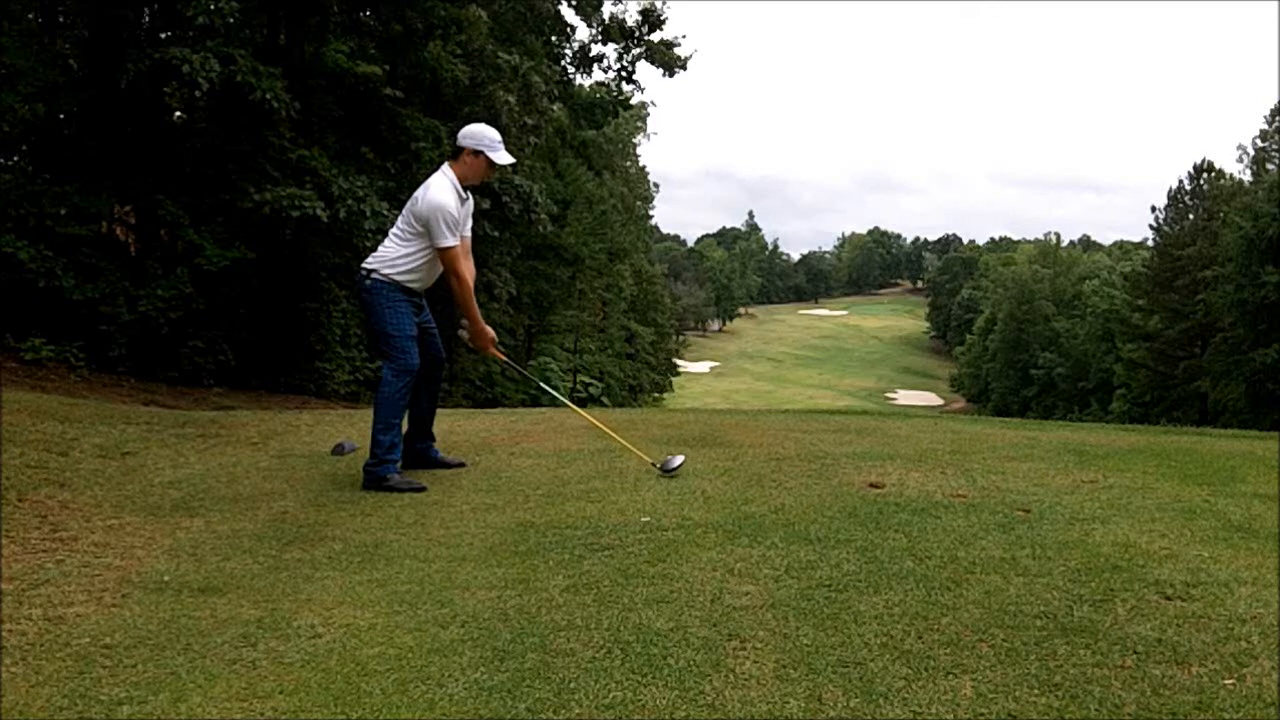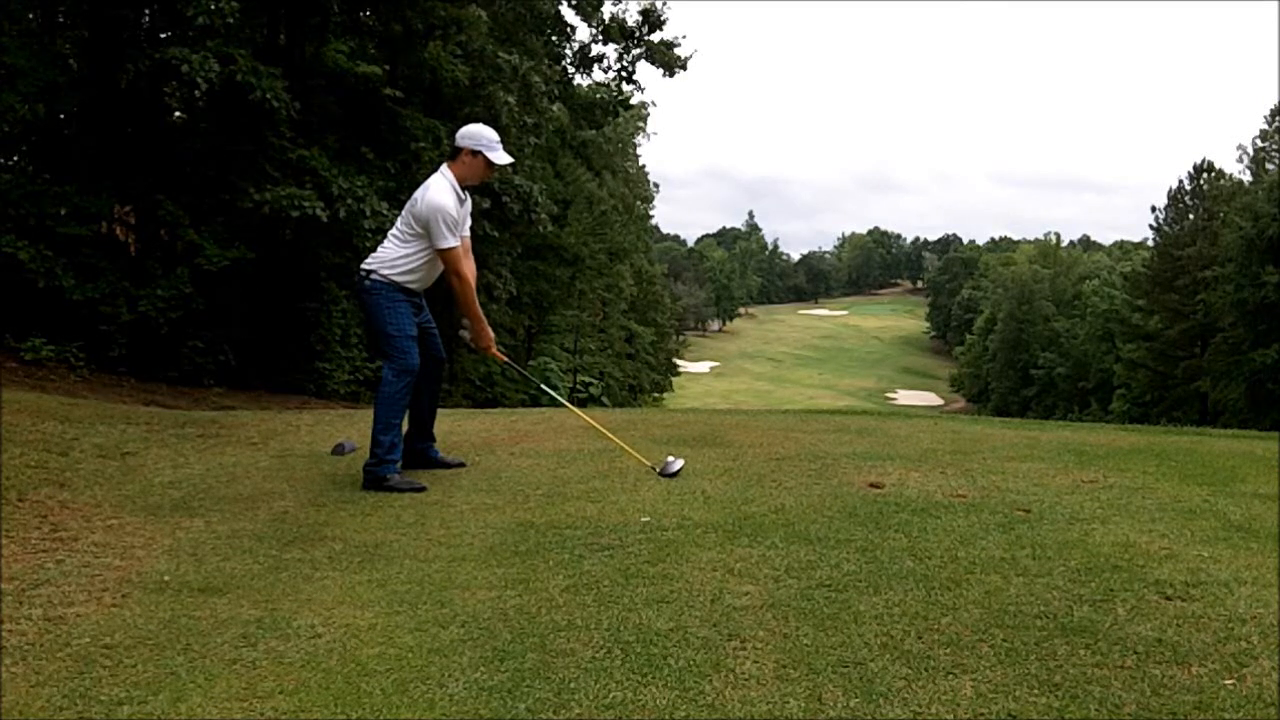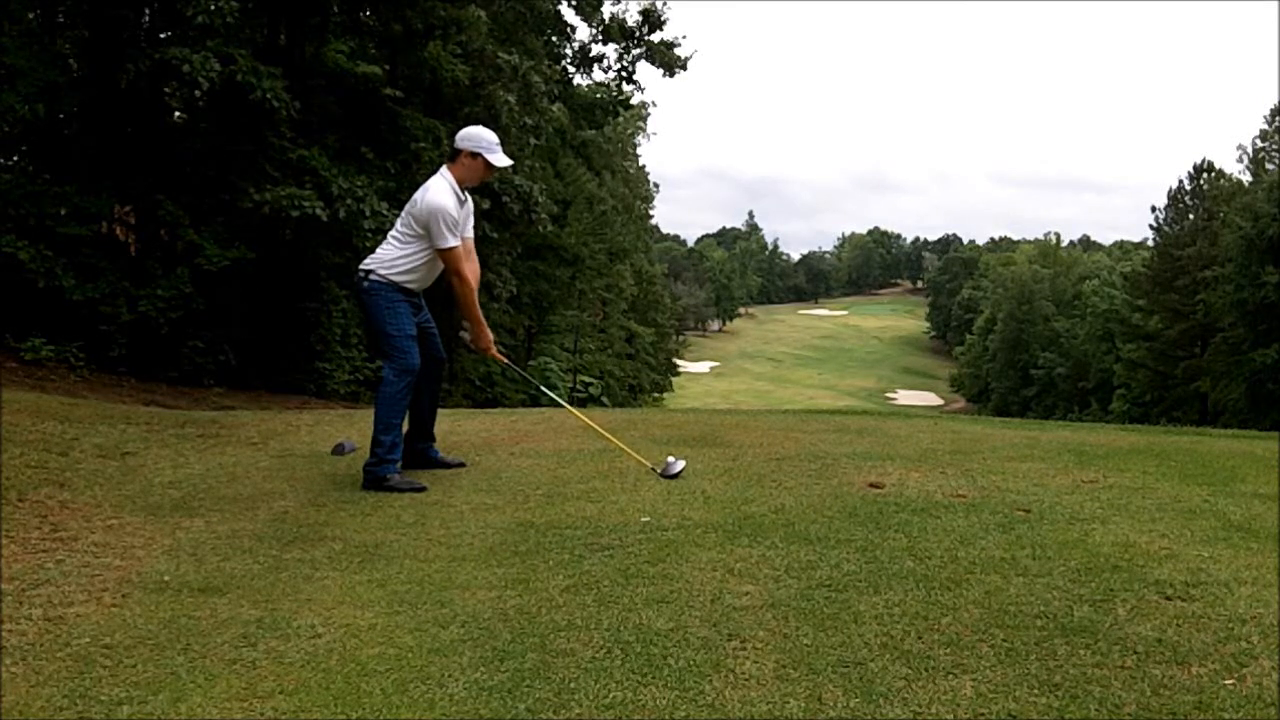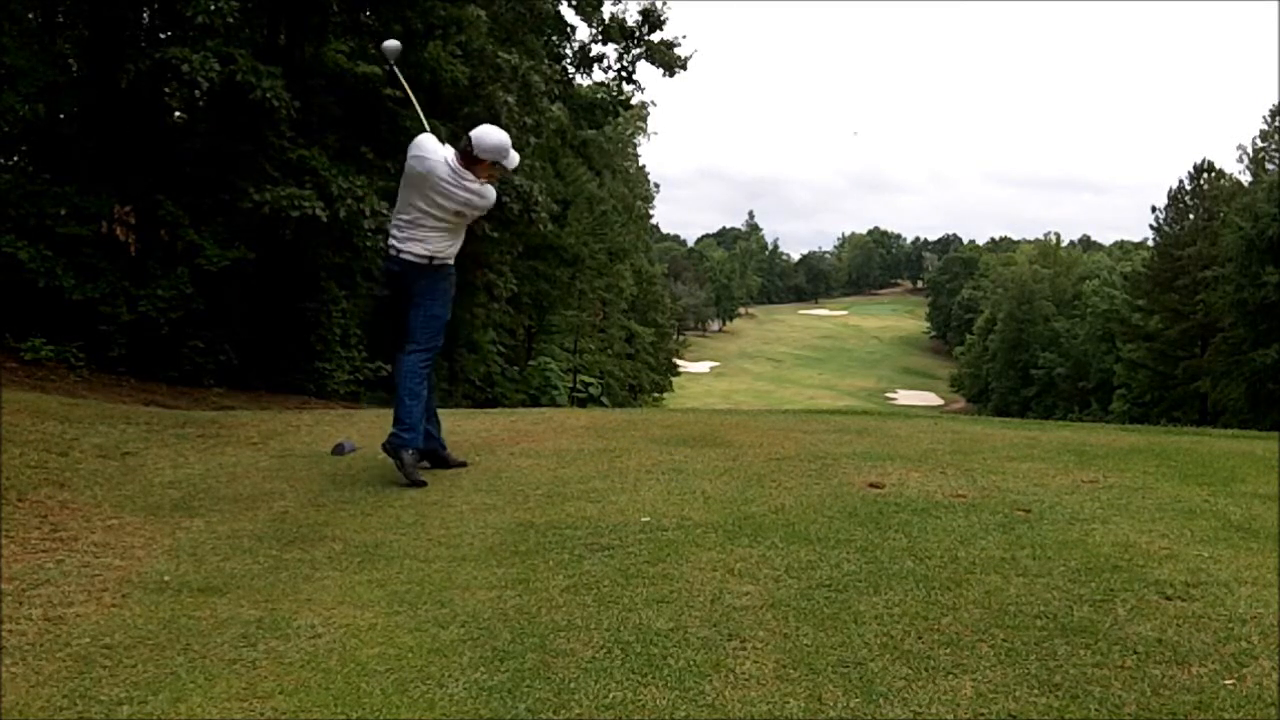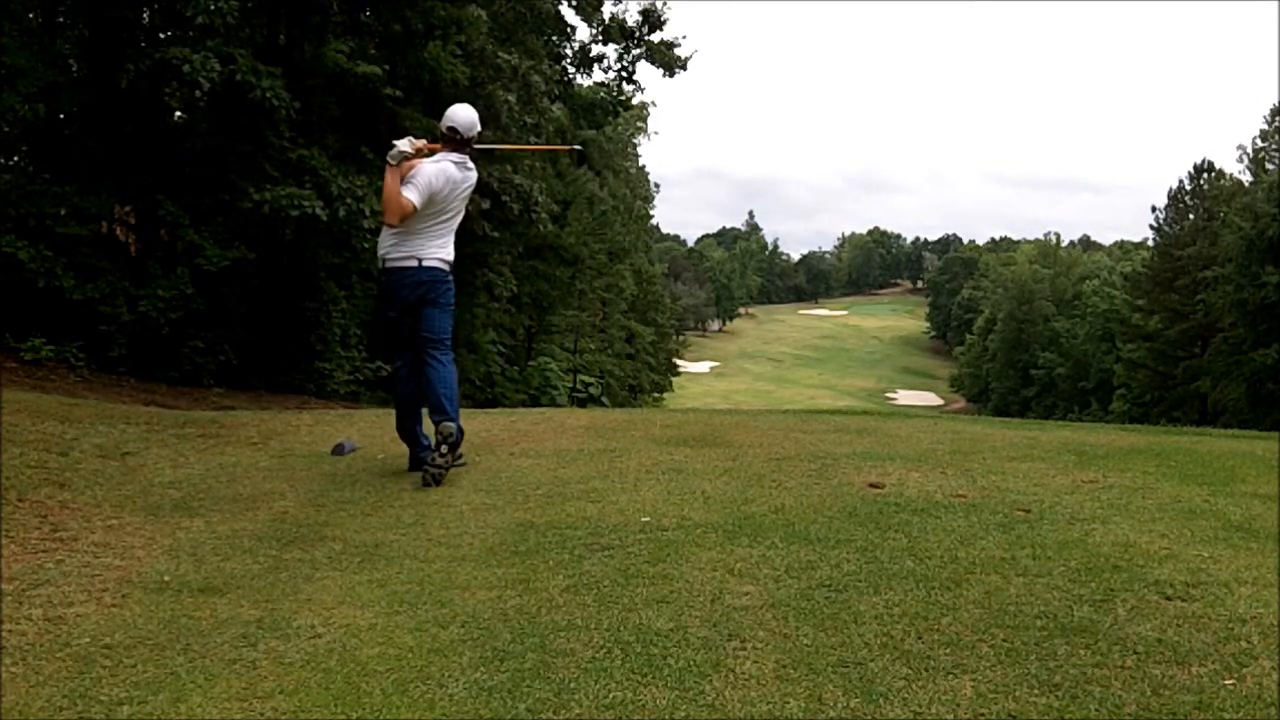
dt=1s
person 1, frame 1
left shoulder: (462, 196)
right shoulder: (440, 199)
left elbow: (465, 262)
right elbow: (454, 273)
left wrist: (469, 320)
right wrist: (478, 326)
left hip: (409, 290)
right hip: (385, 286)
left knee: (432, 362)
right knee: (403, 366)
left ankle: (418, 448)
right ankle: (381, 468)
person 1, frame 2
left shoulder: (460, 196)
right shoulder: (440, 199)
left elbow: (466, 261)
right elbow: (456, 274)
left wrist: (471, 319)
right wrist: (480, 326)
left hip: (408, 290)
right hip: (385, 287)
left knee: (432, 361)
right knee: (404, 366)
left ankle: (418, 449)
right ankle: (381, 468)
person 1, frame 3
left shoulder: (463, 199)
right shoulder: (439, 201)
left elbow: (471, 262)
right elbow: (457, 273)
left wrist: (471, 321)
right wrist: (479, 328)
left hip: (408, 291)
right hip: (383, 287)
left knee: (433, 362)
right knee: (404, 367)
left ankle: (419, 449)
right ankle: (381, 468)
person 1, frame 4
left shoulder: (423, 148)
right shoulder: (483, 196)
left hip: (398, 264)
right hip: (430, 272)
left knee: (414, 351)
right knee: (419, 353)
left ankle: (428, 443)
right ankle: (406, 441)
person 1, frame 5
left shoulder: (430, 171)
right shoulder: (468, 172)
left elbow: (393, 216)
left wrist: (394, 163)
right wrist: (410, 159)
left hip: (398, 274)
right hip: (435, 274)
left knee: (405, 360)
right knee: (438, 353)
left ankle: (418, 448)
right ankle: (447, 426)
